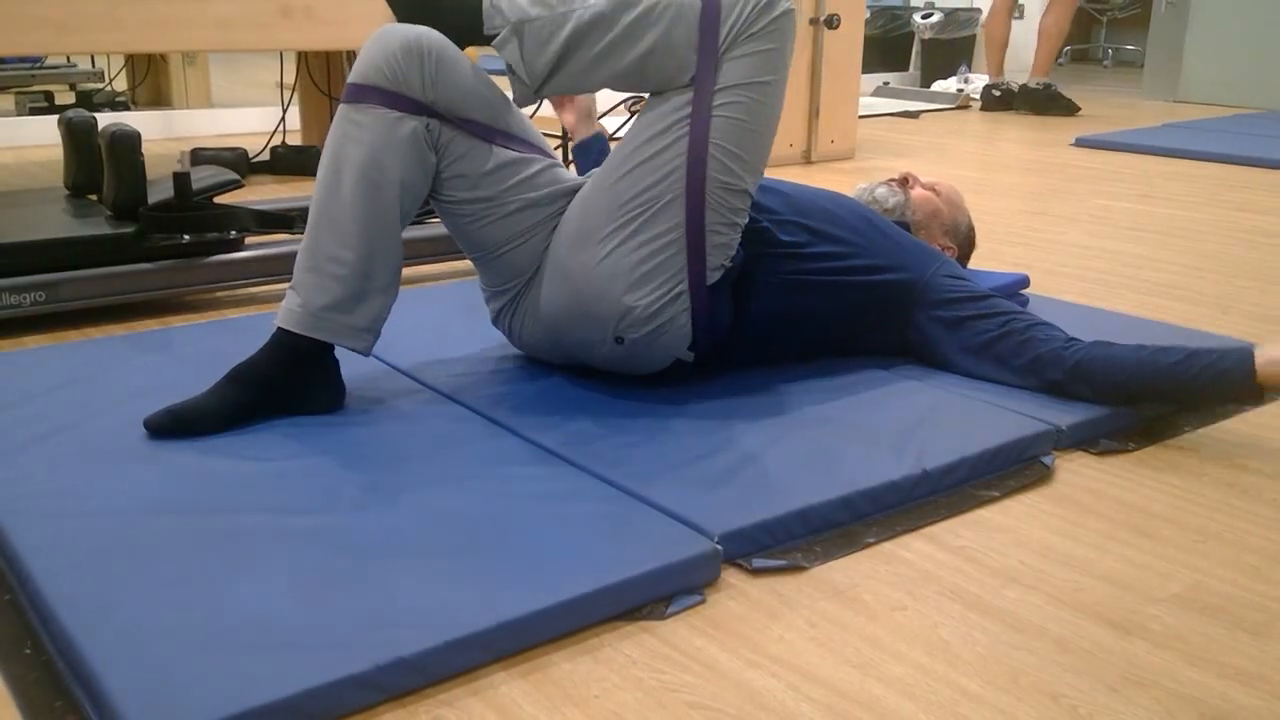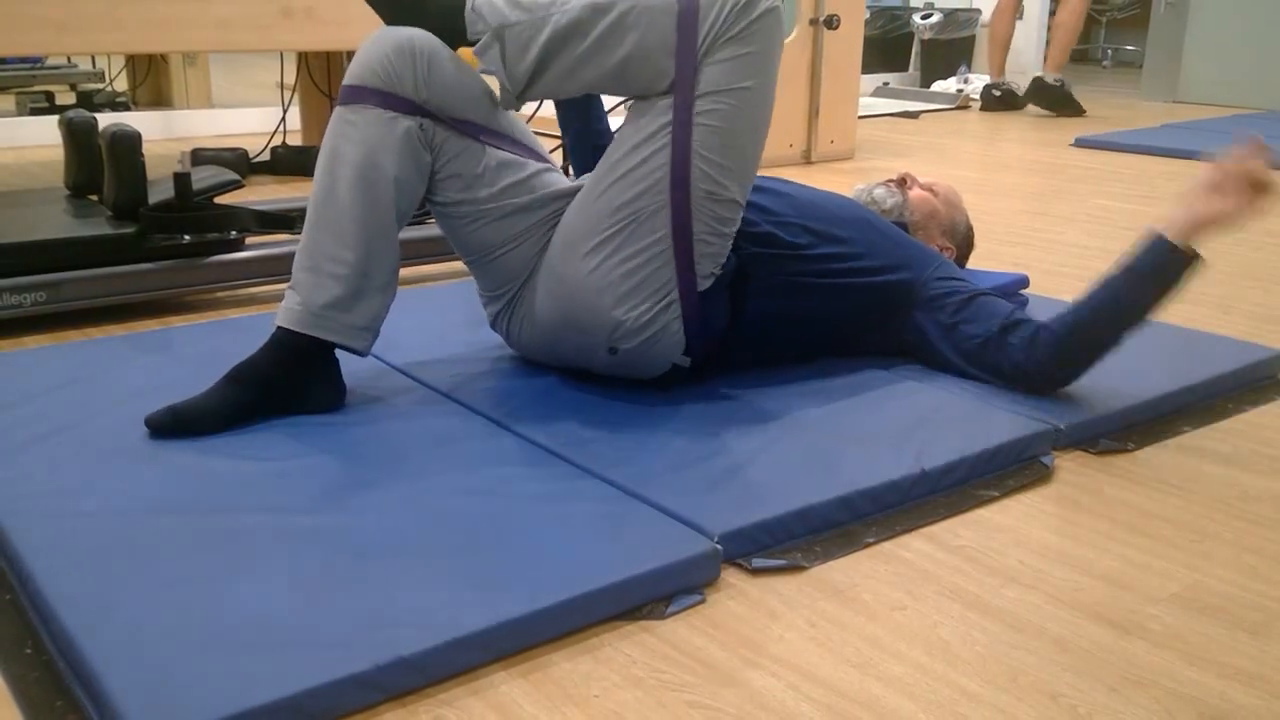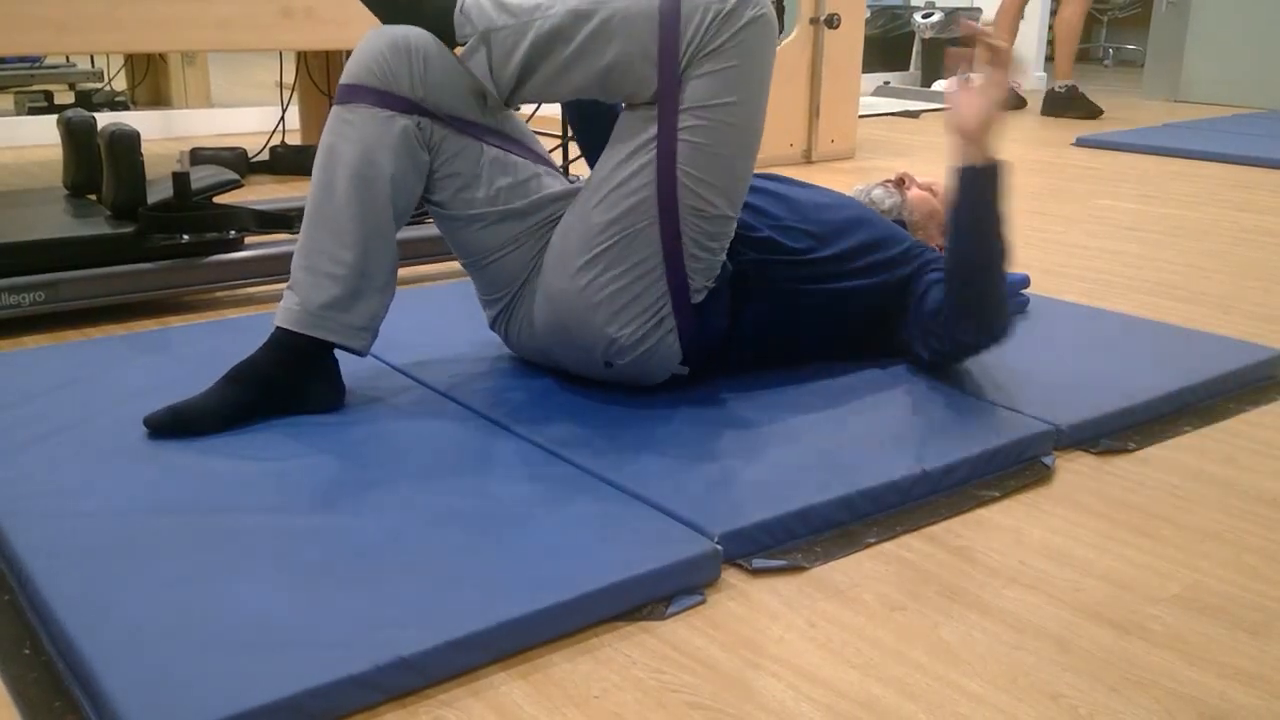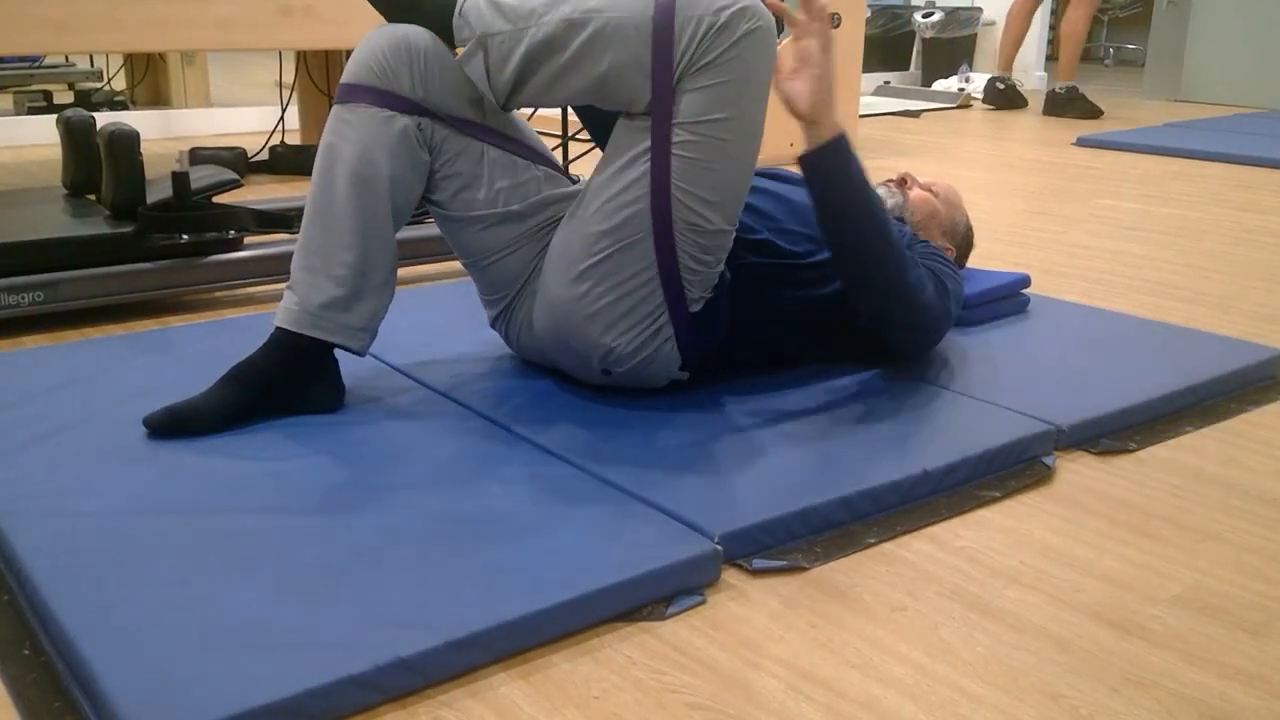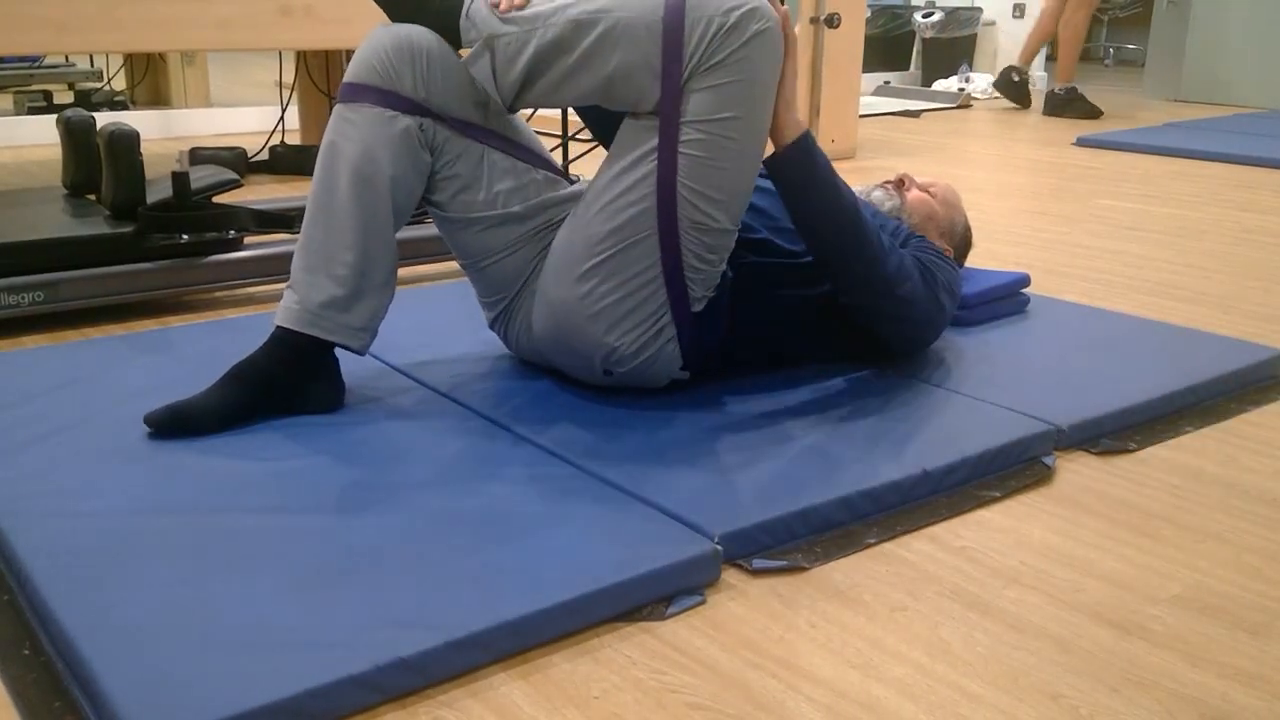
dt=0.2s
person 1, frame 1
left shoulder: (919, 280)
right shoulder: (817, 217)
left elbow: (1065, 359)
right wrist: (576, 115)
left hip: (639, 298)
right hip: (557, 269)
right ankle: (304, 353)
person 1, frame 2
left shoulder: (915, 277)
right shoulder: (851, 211)
left elbow: (1040, 357)
right elbow: (616, 176)
left wrist: (1179, 233)
left hip: (624, 299)
right hip: (545, 282)
right ankle: (305, 351)
person 1, frame 3
left shoulder: (906, 269)
right shoulder: (817, 208)
left elbow: (962, 332)
right elbow: (620, 153)
left wrist: (975, 156)
left hip: (633, 309)
right hip: (546, 276)
right ankle: (302, 353)
person 1, frame 4
left shoulder: (923, 286)
right shoulder: (805, 213)
left elbow: (891, 298)
right elbow: (648, 145)
left wrist: (819, 126)
left hip: (632, 316)
right hip: (541, 275)
right ankle: (303, 351)
person 1, frame 5
left shoulder: (919, 287)
right shoulder: (816, 213)
left elbow: (866, 281)
right elbow: (651, 150)
left wrist: (784, 121)
left hip: (629, 316)
right hip: (541, 279)
right ankle: (305, 349)
